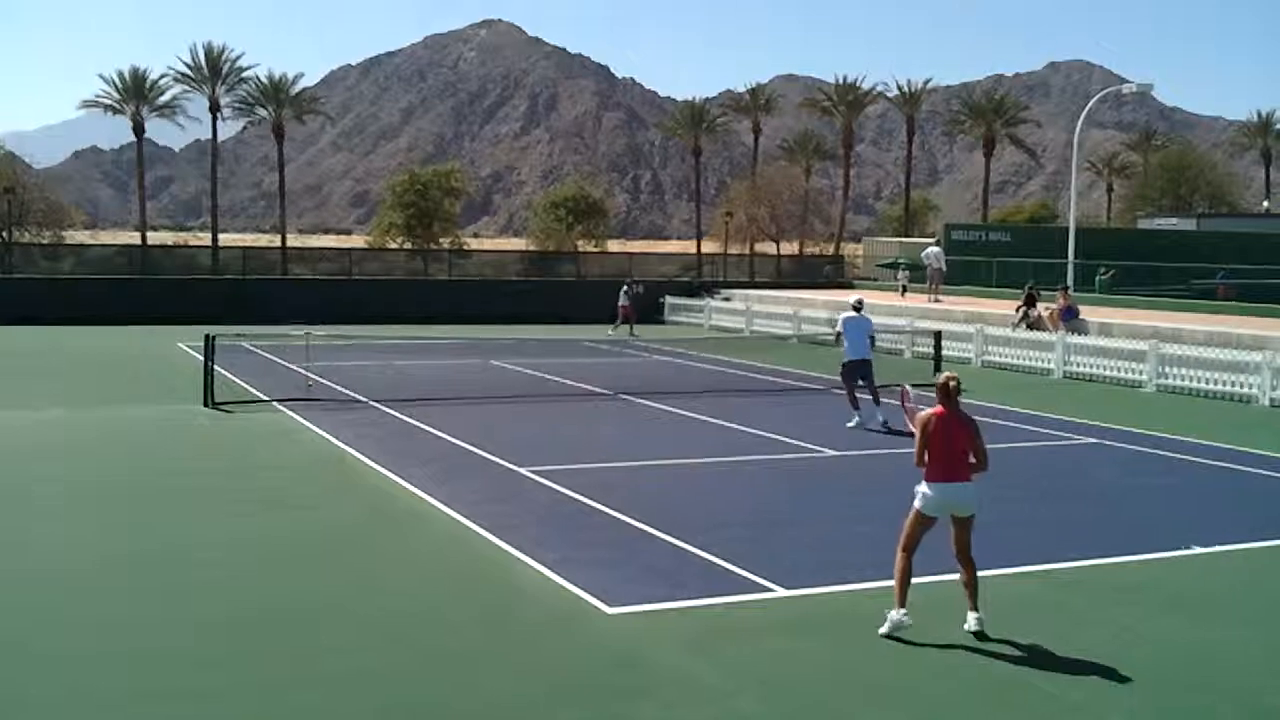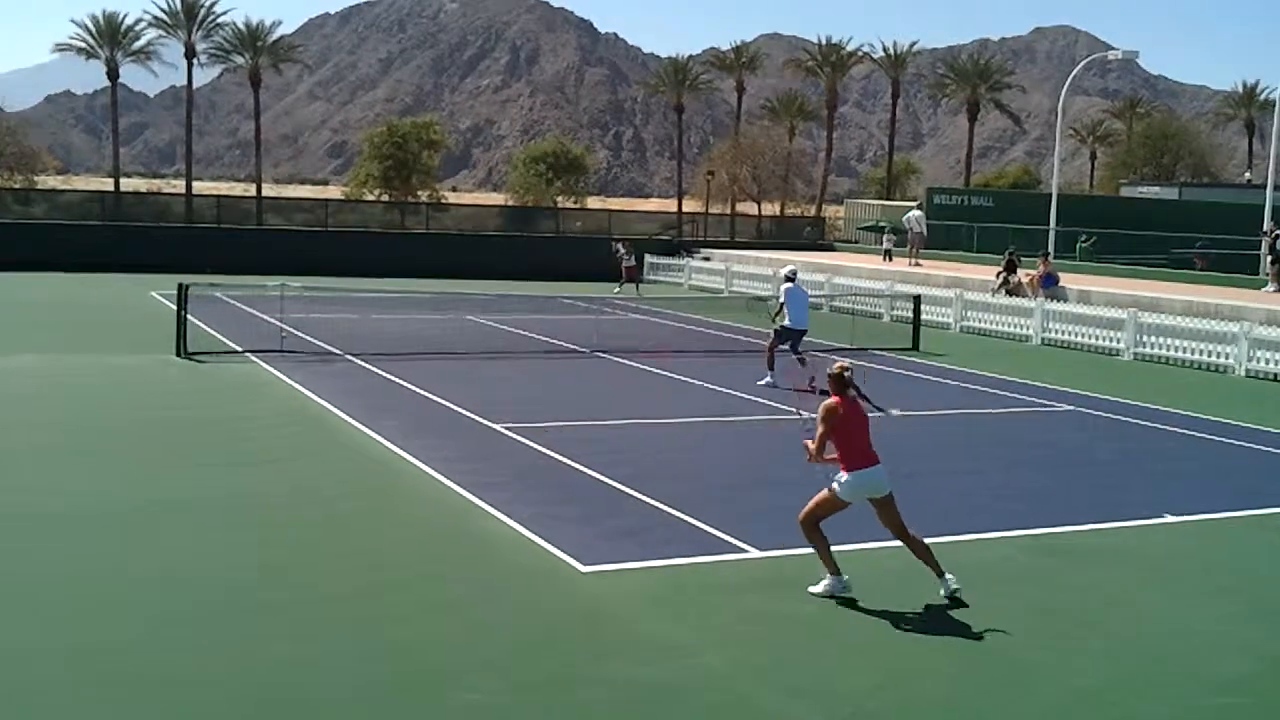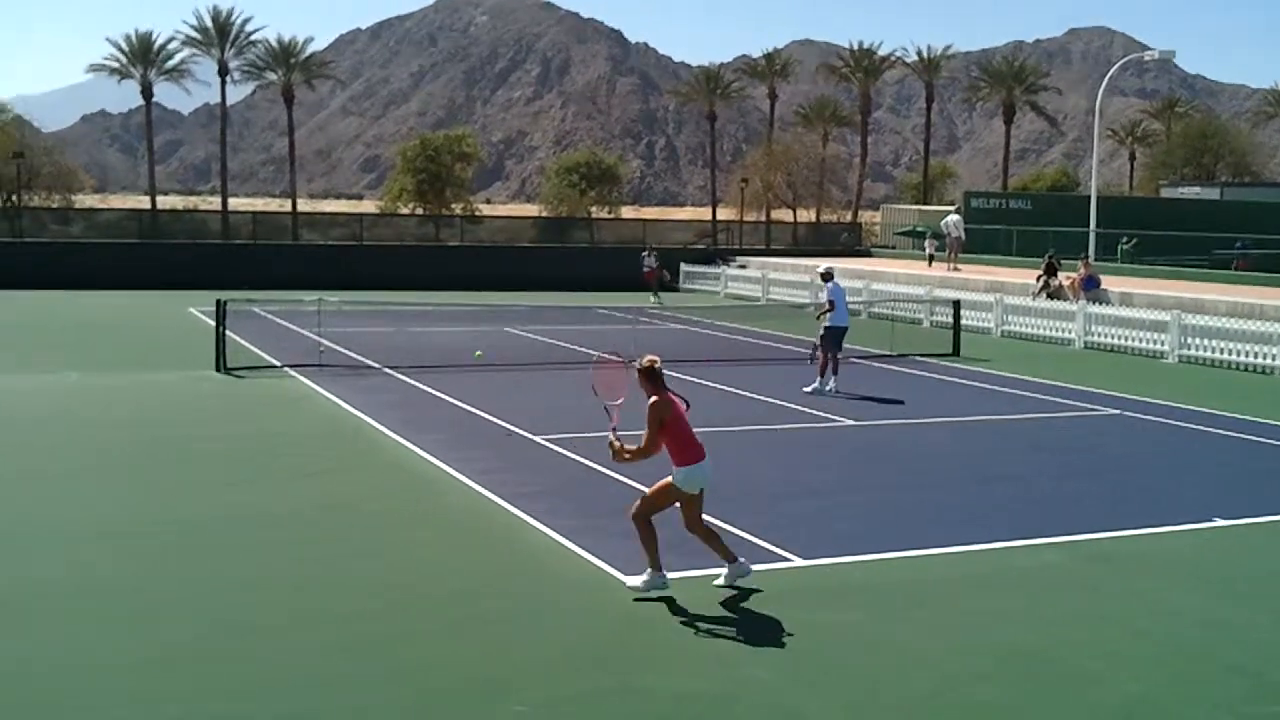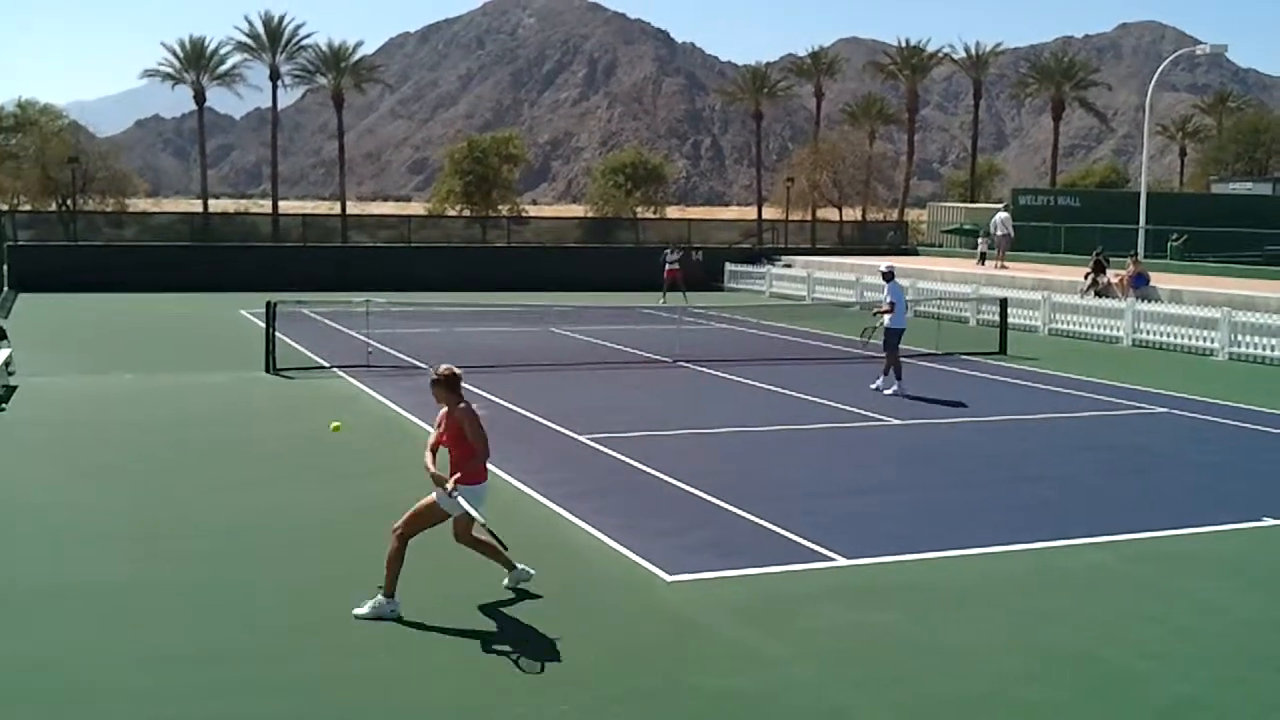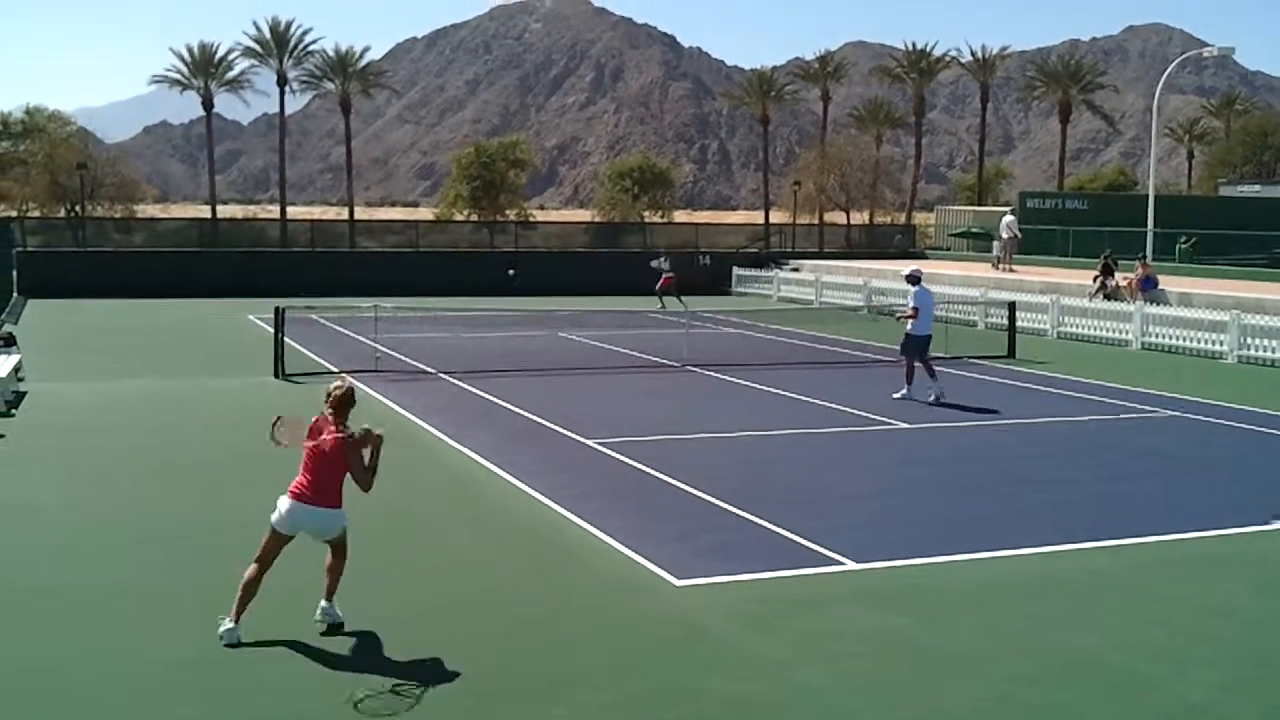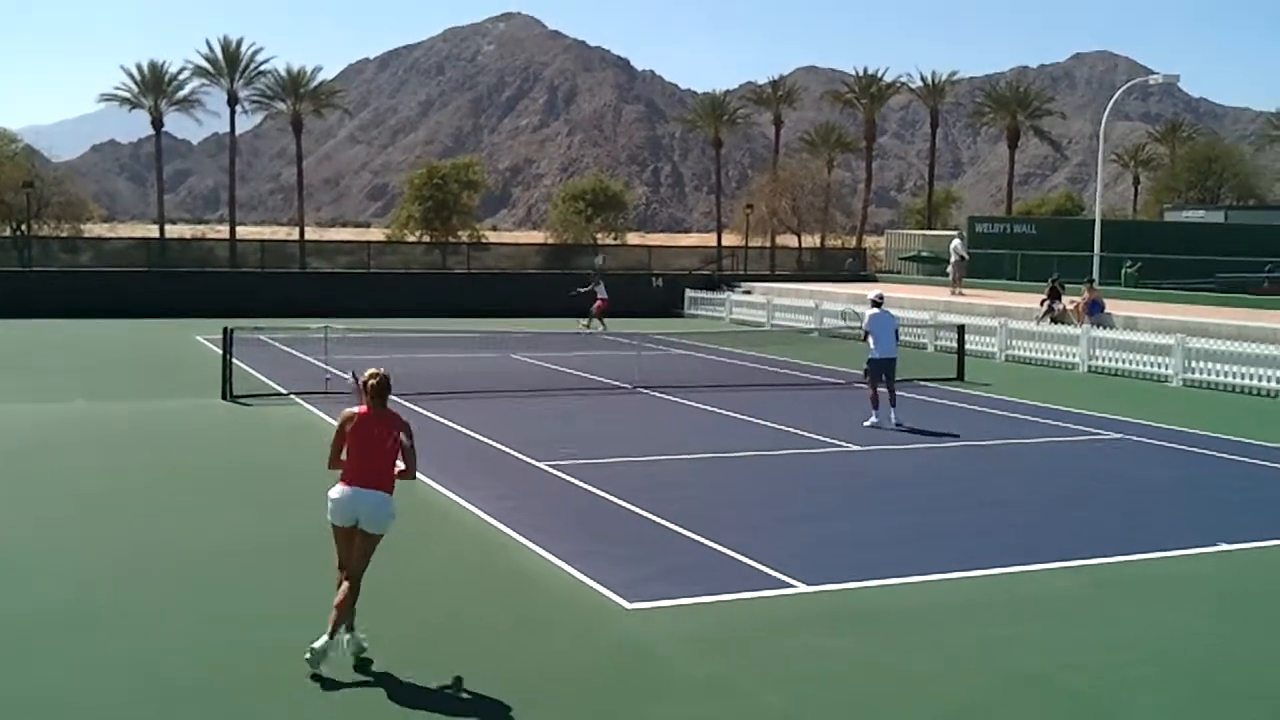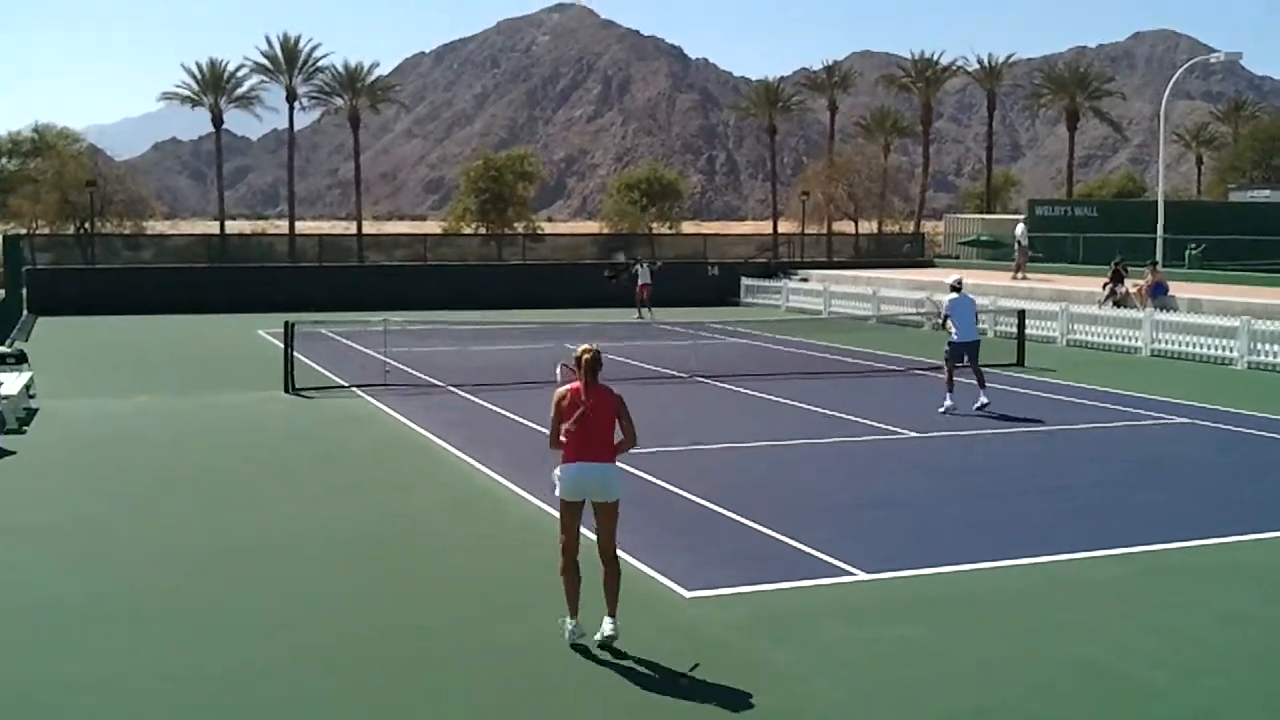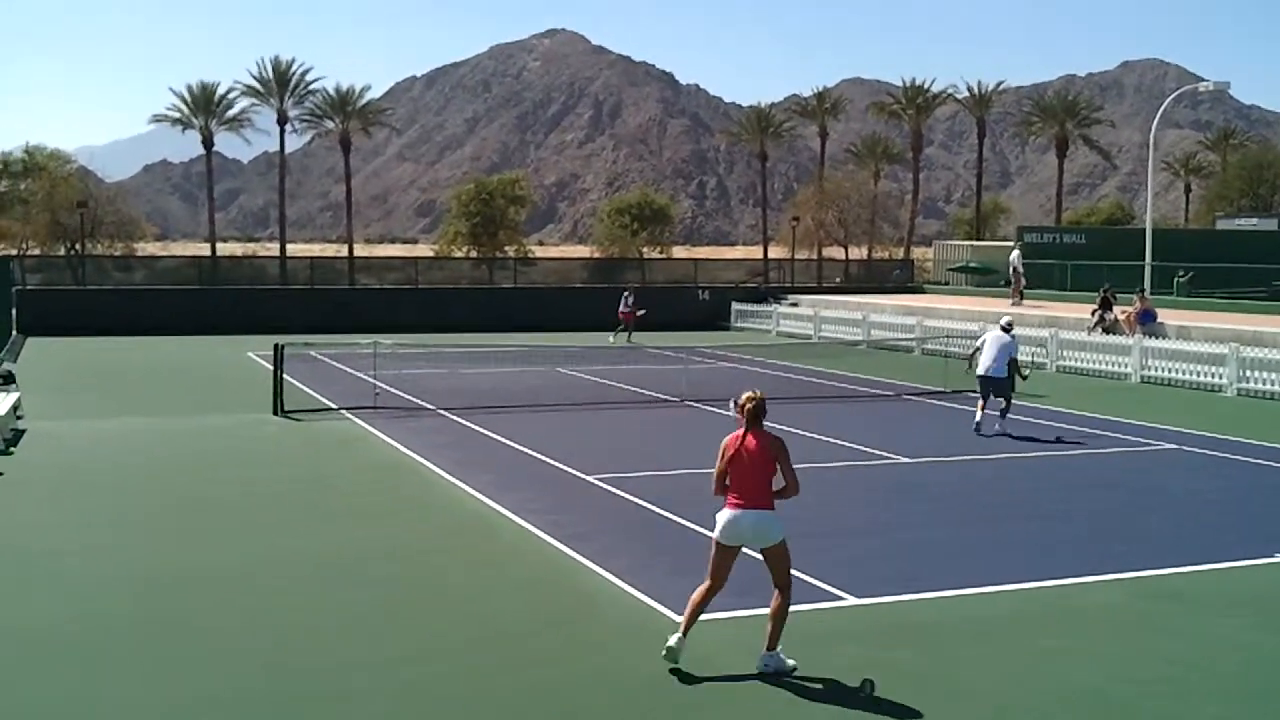
dt=0.5s
person 1, frame 1
left shoulder: (925, 417)
right shoulder: (969, 422)
left elbow: (919, 461)
right elbow: (982, 464)
left hip: (935, 490)
right hip: (964, 491)
left knee: (905, 551)
right knee: (964, 555)
left ankle: (899, 612)
right ankle: (973, 614)
person 1, frame 2
left shoulder: (829, 408)
right shoulder: (857, 405)
left elbow: (815, 456)
left wrist: (811, 446)
right wrist: (829, 458)
left hip: (854, 479)
right hip: (876, 473)
left knee: (807, 521)
right knee: (900, 532)
left ankle: (835, 578)
right ankle: (945, 578)
person 1, frame 3
left shoulder: (655, 405)
right shoulder: (670, 397)
left elbow: (646, 451)
right elbow: (662, 443)
left wrist: (619, 448)
right wrist: (627, 454)
left hip: (689, 472)
right hip: (695, 465)
left knee: (639, 513)
right knee: (694, 525)
left ankle: (656, 575)
right ankle: (735, 565)
person 1, frame 4
left shoulder: (462, 412)
right shoulder: (445, 414)
left elbow: (483, 454)
right elbow: (430, 451)
left wrist: (458, 478)
right wrist: (434, 472)
left hip: (463, 489)
right hip: (473, 489)
left knee: (400, 532)
right knee: (465, 536)
left ankle: (387, 601)
right ankle: (515, 569)
person 1, frame 5
left shoulder: (315, 424)
right shoulder: (350, 442)
right elbow: (365, 486)
left wrist: (360, 442)
right wrist: (375, 451)
left hip: (294, 506)
right hip: (328, 514)
left knee: (260, 563)
right knee: (338, 548)
left ankle: (232, 624)
right ankle: (327, 606)
person 1, frame 6
left shoulder: (348, 417)
right shoulder: (401, 425)
left elbow: (332, 463)
right elbow: (409, 473)
left hip: (345, 496)
right hip: (379, 503)
left knee: (346, 570)
right knee: (354, 576)
left ankle: (348, 633)
right ankle: (327, 639)
person 1, frame 7
left shoulder: (563, 394)
right shoulder: (613, 397)
left elbow: (554, 442)
right elbow: (630, 439)
left hip: (571, 472)
right hip: (605, 473)
left knee: (569, 552)
right knee: (608, 552)
left ankle: (572, 622)
right ankle: (610, 620)
person 1, frame 8
left shoulder: (729, 441)
right shoulder: (774, 443)
left elbow: (718, 488)
right elbow: (793, 488)
left hip: (732, 516)
right hip: (763, 519)
left knee: (712, 585)
right knee: (783, 587)
left ankle: (680, 636)
right ankle: (770, 655)
